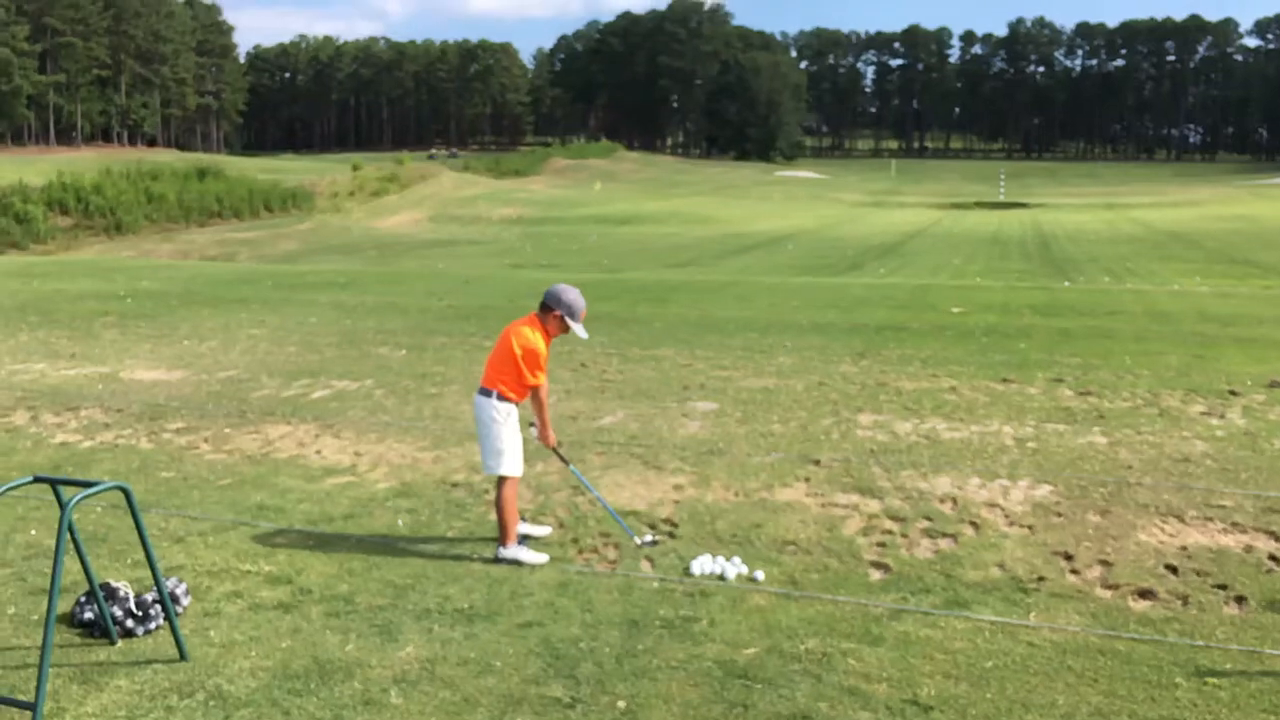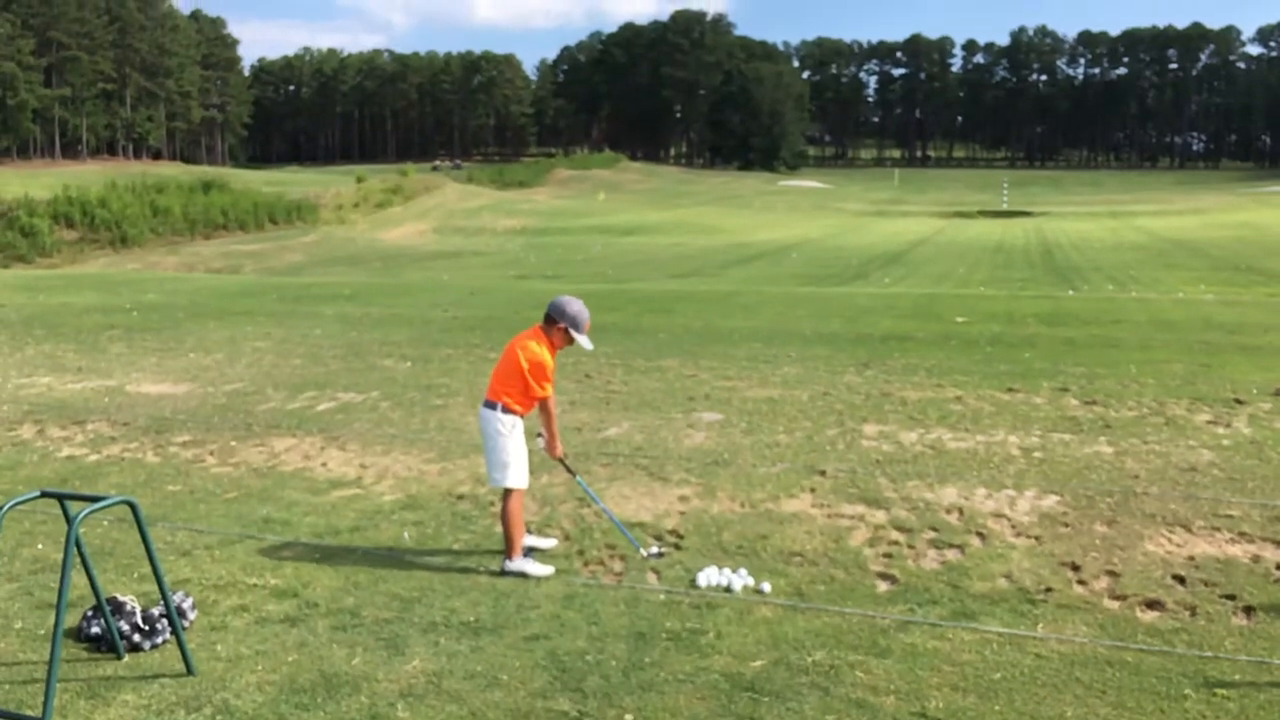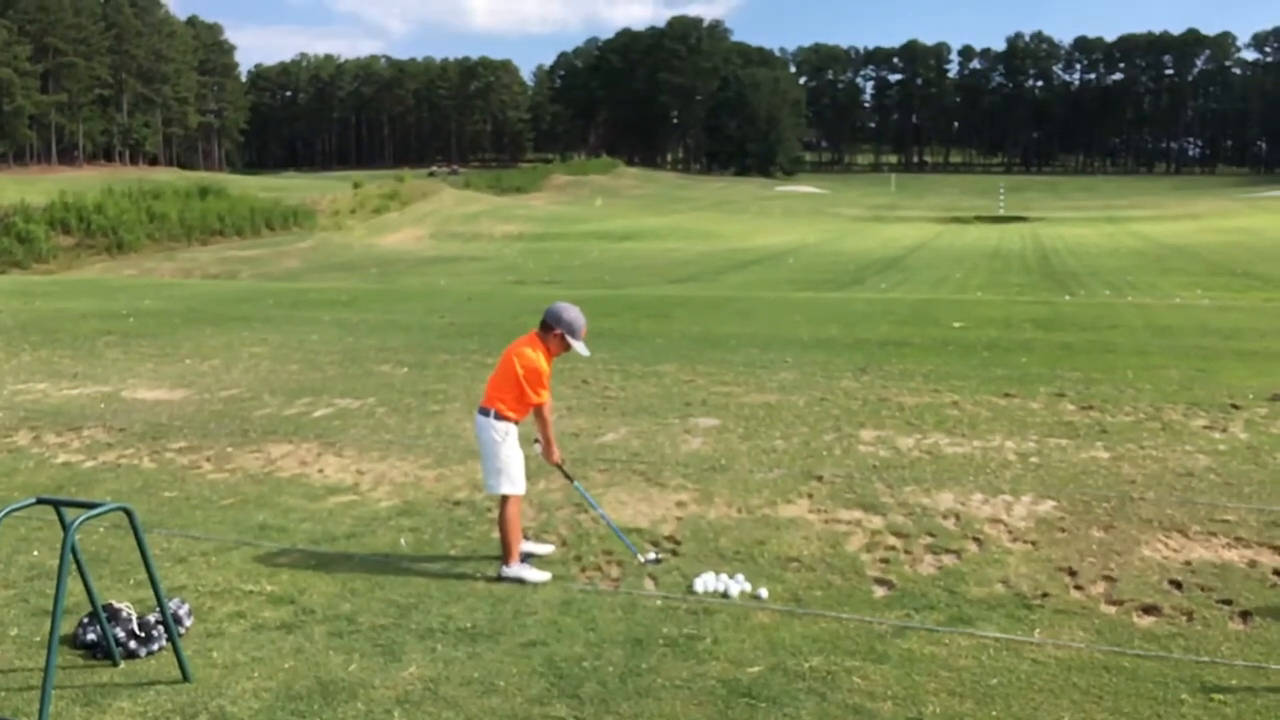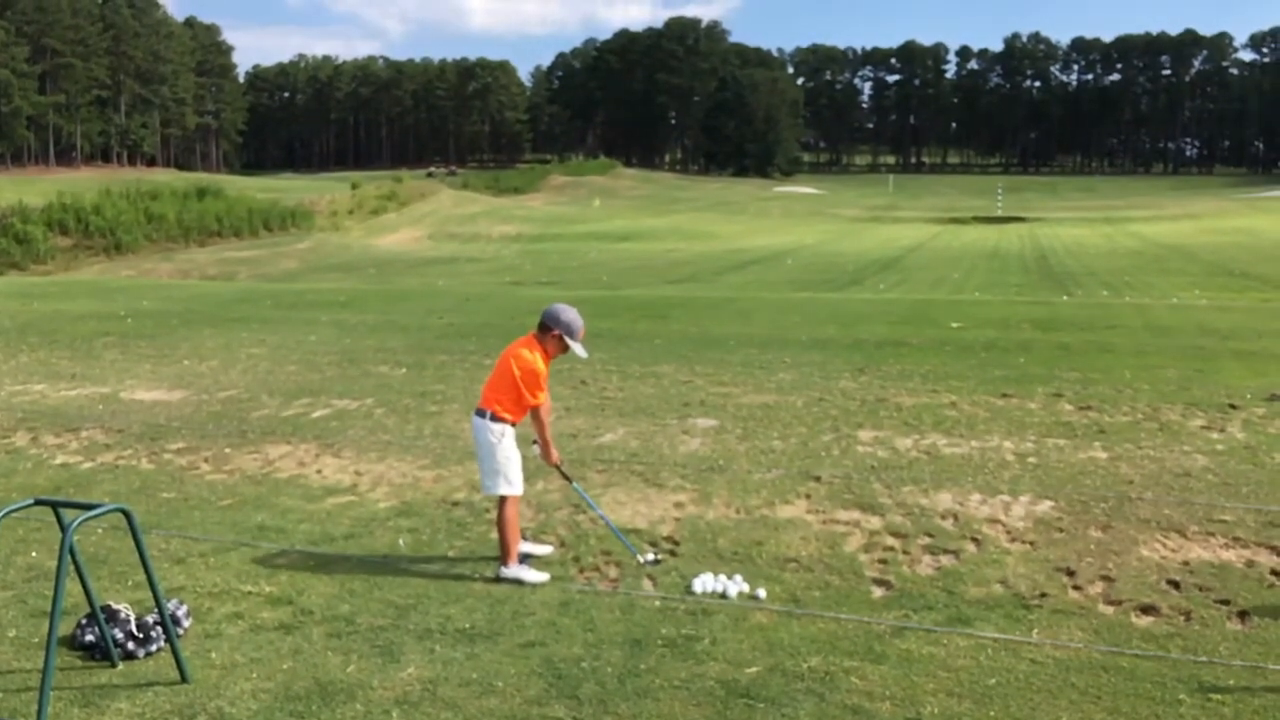
dt=0.5s
person 1, frame 1
left shoulder: (530, 327)
right shoulder: (532, 340)
left elbow: (538, 383)
right elbow: (537, 391)
left wrist: (542, 424)
right wrist: (546, 428)
left hip: (499, 402)
right hip: (498, 405)
left knee: (511, 470)
right knee: (508, 474)
left ankle: (513, 523)
right ankle: (508, 545)
person 1, frame 2
left shoulder: (535, 339)
right shoulder: (538, 353)
left elbow: (544, 397)
right elbow: (546, 403)
left wrist: (549, 434)
right wrist: (554, 440)
left hip: (504, 414)
right hip: (504, 417)
left knee: (518, 482)
right knee: (514, 487)
left ankle: (519, 536)
right ankle: (514, 558)
person 1, frame 3
left shoulder: (533, 346)
right shoulder: (533, 359)
left elbow: (543, 401)
right elbow: (541, 410)
left wrist: (547, 441)
right wrist: (550, 446)
left hip: (500, 421)
right hip: (498, 424)
left knee: (515, 488)
right knee: (511, 493)
left ankle: (517, 542)
right ankle: (511, 564)
person 1, frame 4
left shoulder: (533, 348)
right shoulder: (531, 360)
left elbow: (544, 399)
right elbow: (538, 411)
left wrist: (545, 442)
right wrist: (548, 448)
left hip: (498, 422)
right hip: (495, 425)
left knee: (513, 488)
right knee: (509, 494)
left ankle: (515, 542)
right ankle: (510, 565)
